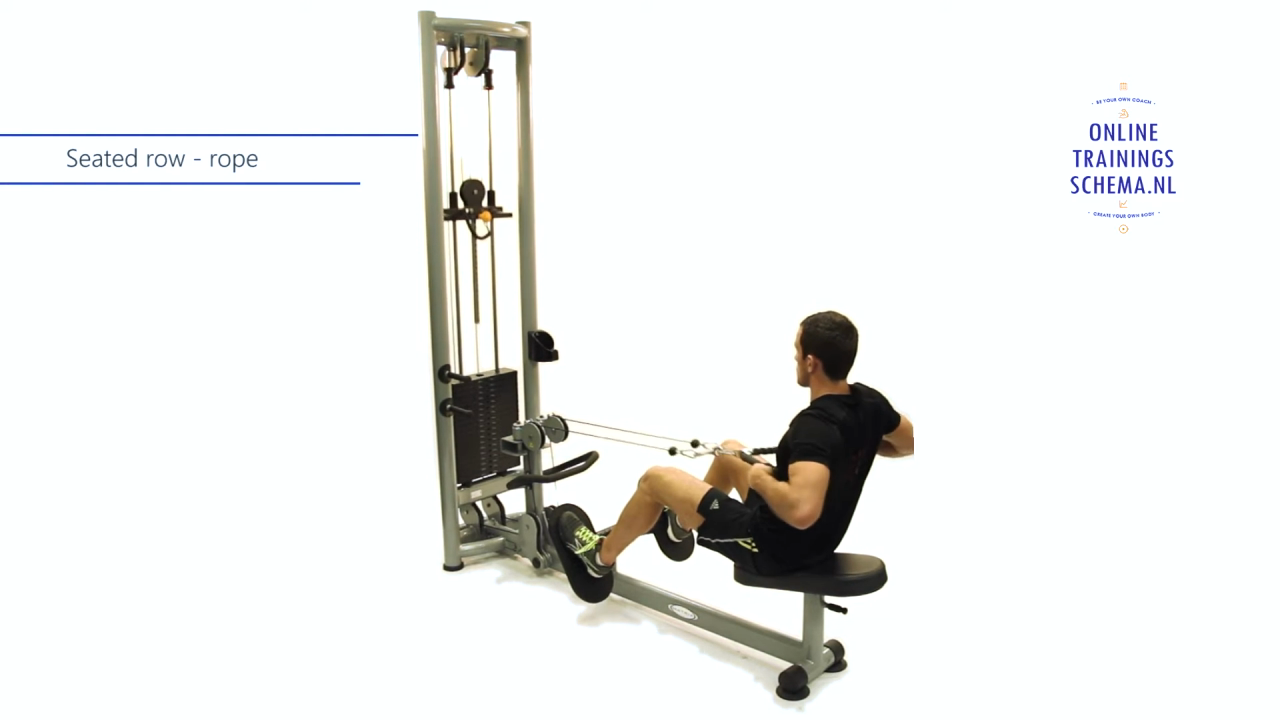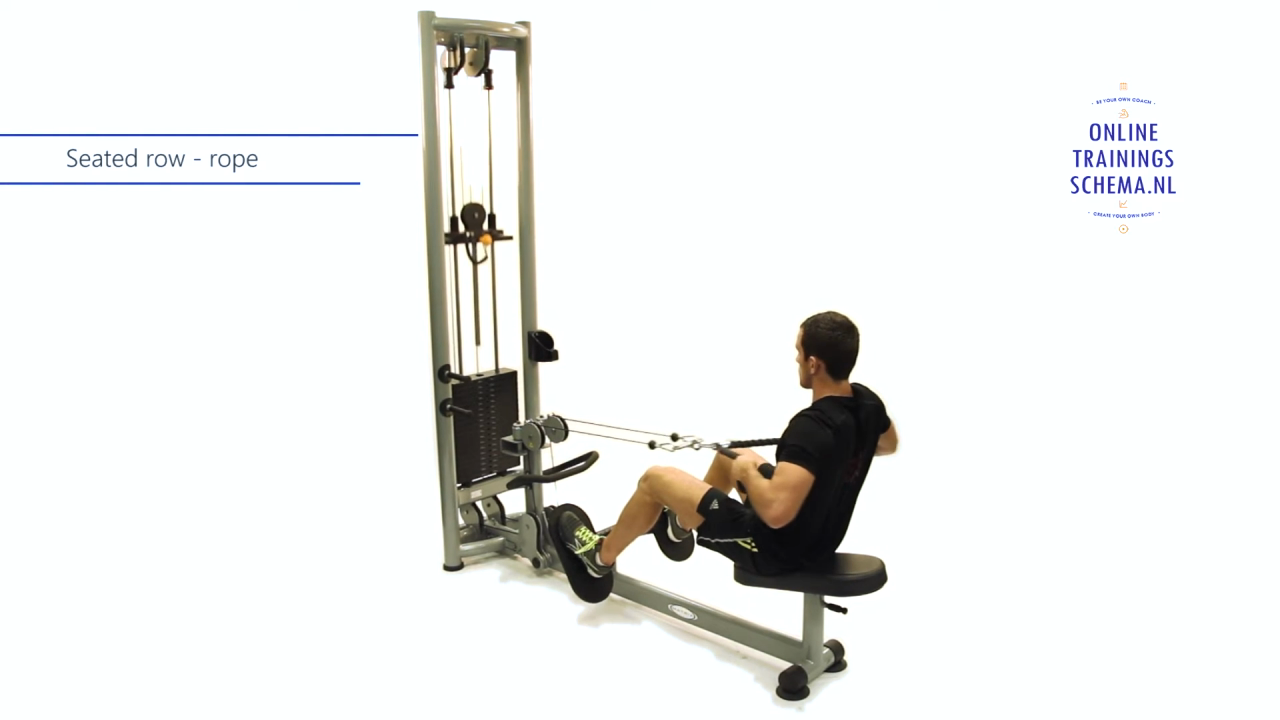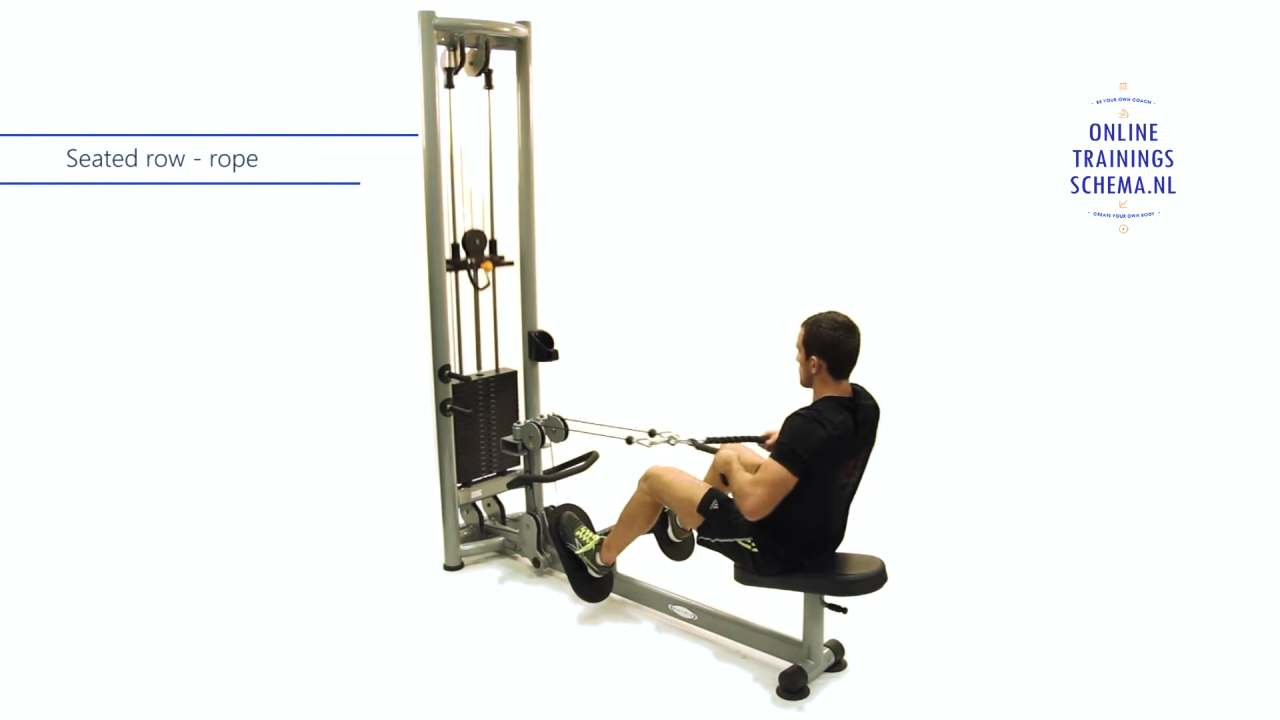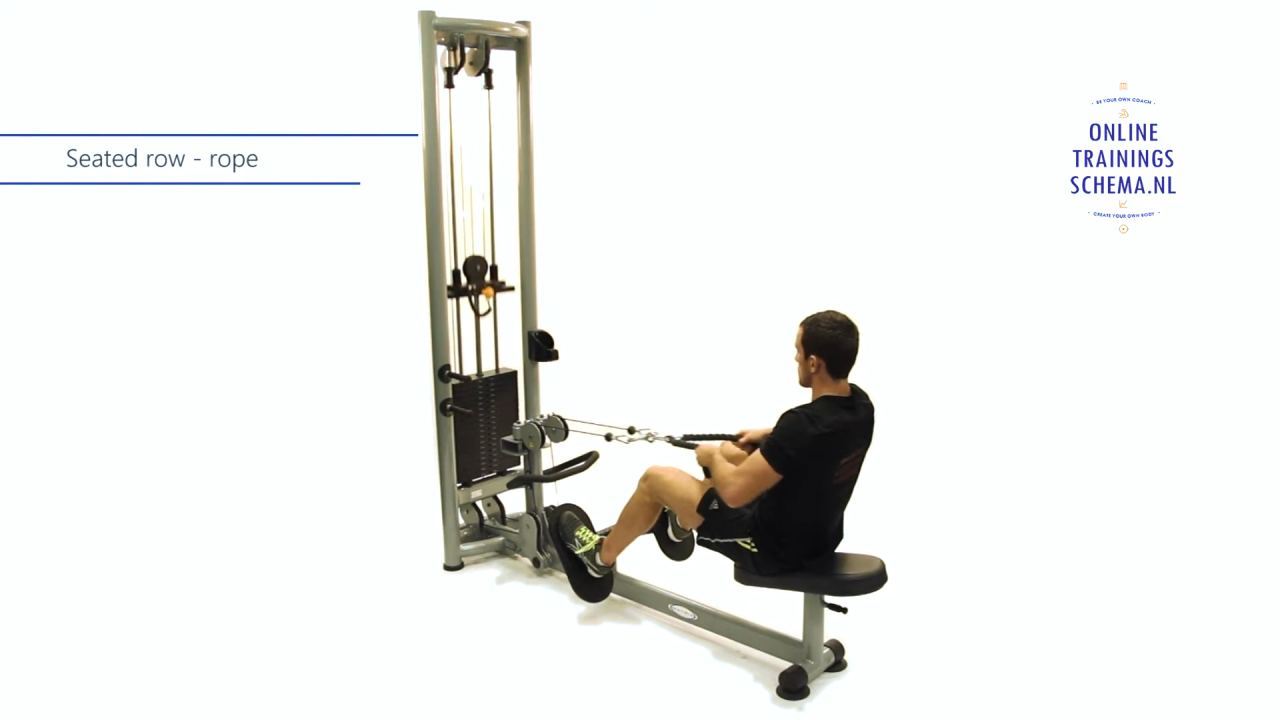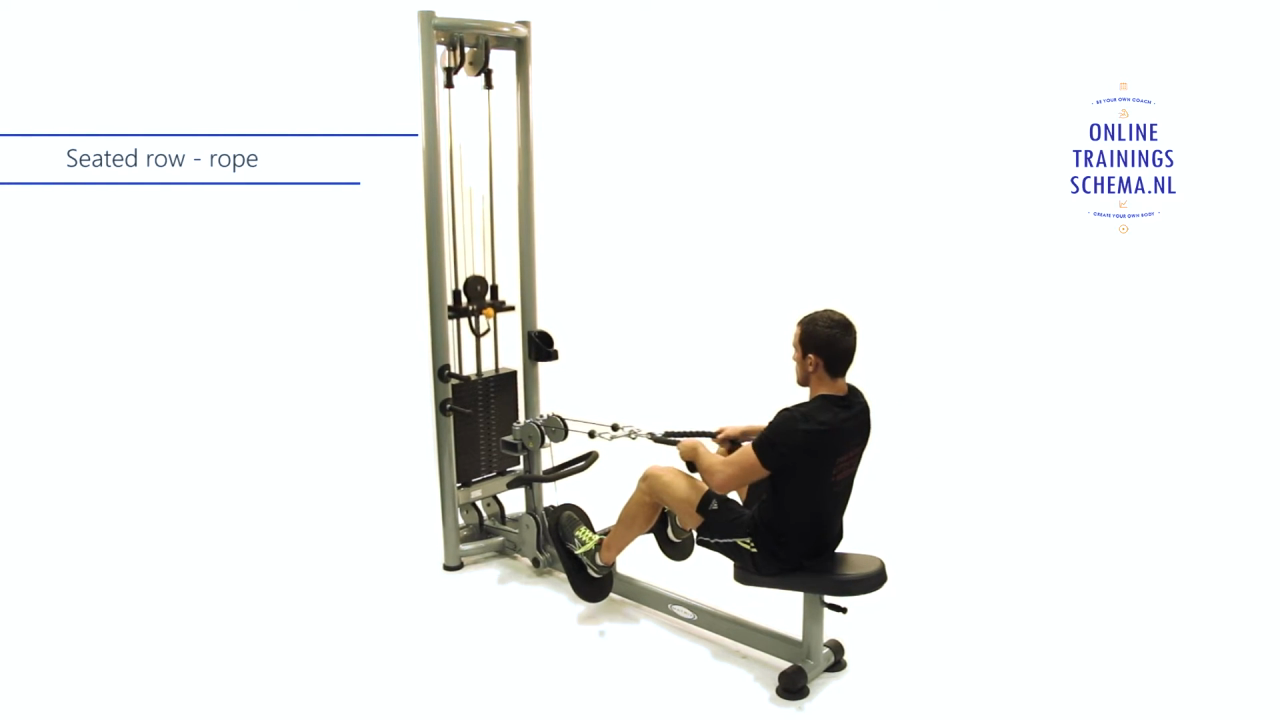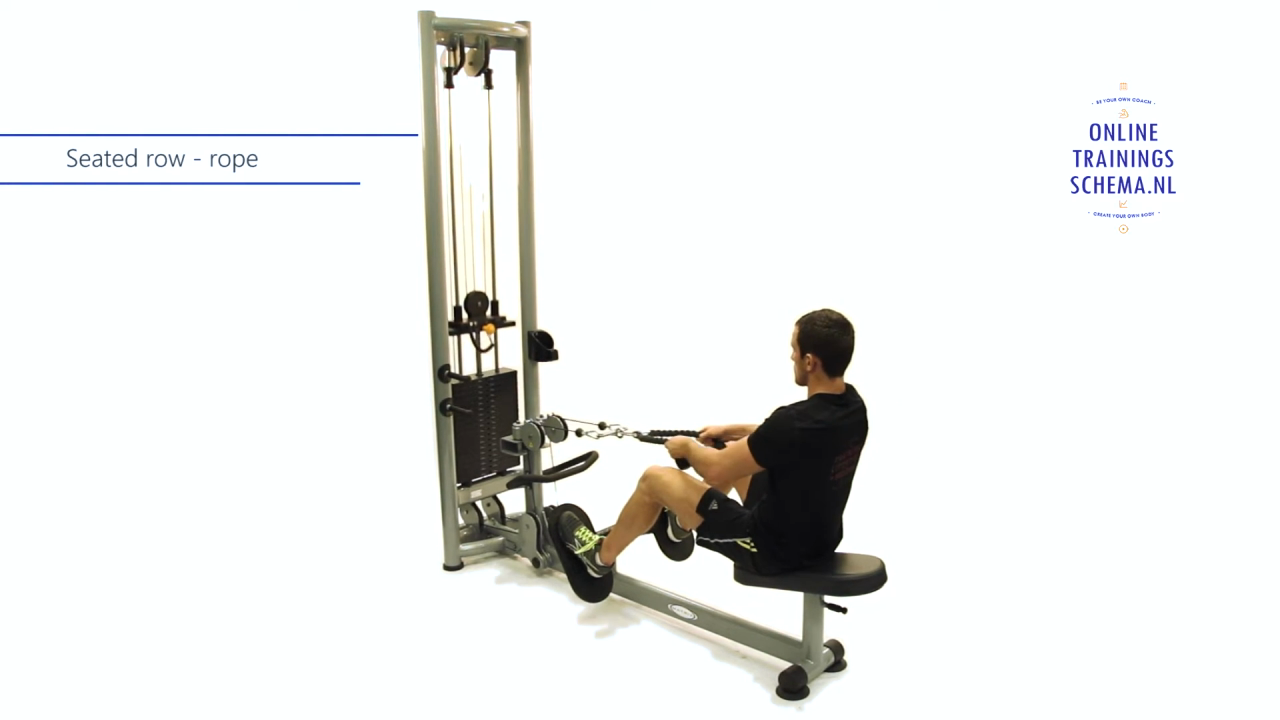
dt=0.2s
person 1, frame 1
left shoulder: (815, 425)
right shoulder: (870, 402)
left elbow: (802, 510)
right elbow: (908, 444)
left wrist: (761, 479)
left hip: (774, 547)
right hip: (821, 538)
left knee: (655, 479)
right knee: (729, 450)
left ankle: (603, 555)
right ankle: (683, 521)
person 1, frame 2
left shoulder: (813, 426)
right shoulder: (868, 403)
left elbow: (775, 511)
right elbow: (890, 444)
left wrist: (748, 472)
left hip: (775, 548)
right hip: (820, 537)
left knee: (655, 479)
right knee: (729, 453)
left ankle: (601, 556)
right ankle: (683, 521)
person 1, frame 3
left shoulder: (808, 425)
right shoulder: (864, 405)
left elbow: (752, 504)
left wrist: (729, 466)
left hip: (774, 547)
right hip: (819, 537)
left knee: (654, 479)
right knee: (732, 451)
left ankle: (602, 555)
right ankle: (681, 521)
person 1, frame 4
left shoulder: (804, 423)
right shoulder: (860, 405)
left elbow: (733, 491)
left wrist: (710, 456)
right wrist: (767, 437)
left hip: (773, 547)
right hip: (819, 537)
left knee: (654, 478)
right knee: (732, 452)
left ankle: (601, 555)
right ankle: (682, 521)
person 1, frame 5
left shoulder: (800, 422)
right shoulder: (855, 405)
left elbow: (722, 479)
left wrist: (696, 450)
right wrist: (748, 432)
left hip: (772, 546)
right hip: (819, 538)
left knee: (654, 478)
right knee: (734, 453)
left ankle: (601, 555)
right ankle: (680, 521)
person 1, frame 6
left shoulder: (797, 421)
right shoulder: (852, 404)
left elbow: (717, 469)
left wrist: (687, 446)
right wrist: (730, 430)
left hip: (773, 547)
right hip: (819, 538)
left knee: (654, 479)
right knee: (735, 452)
left ankle: (601, 555)
right ankle: (681, 522)
